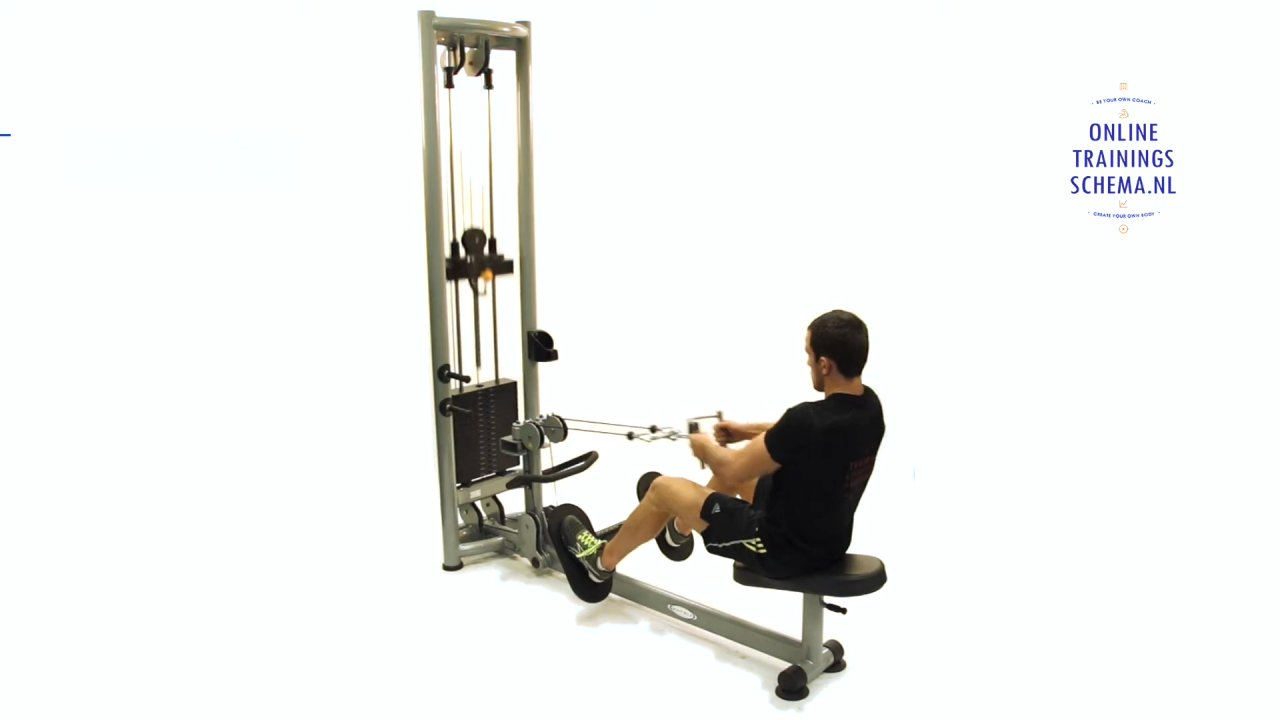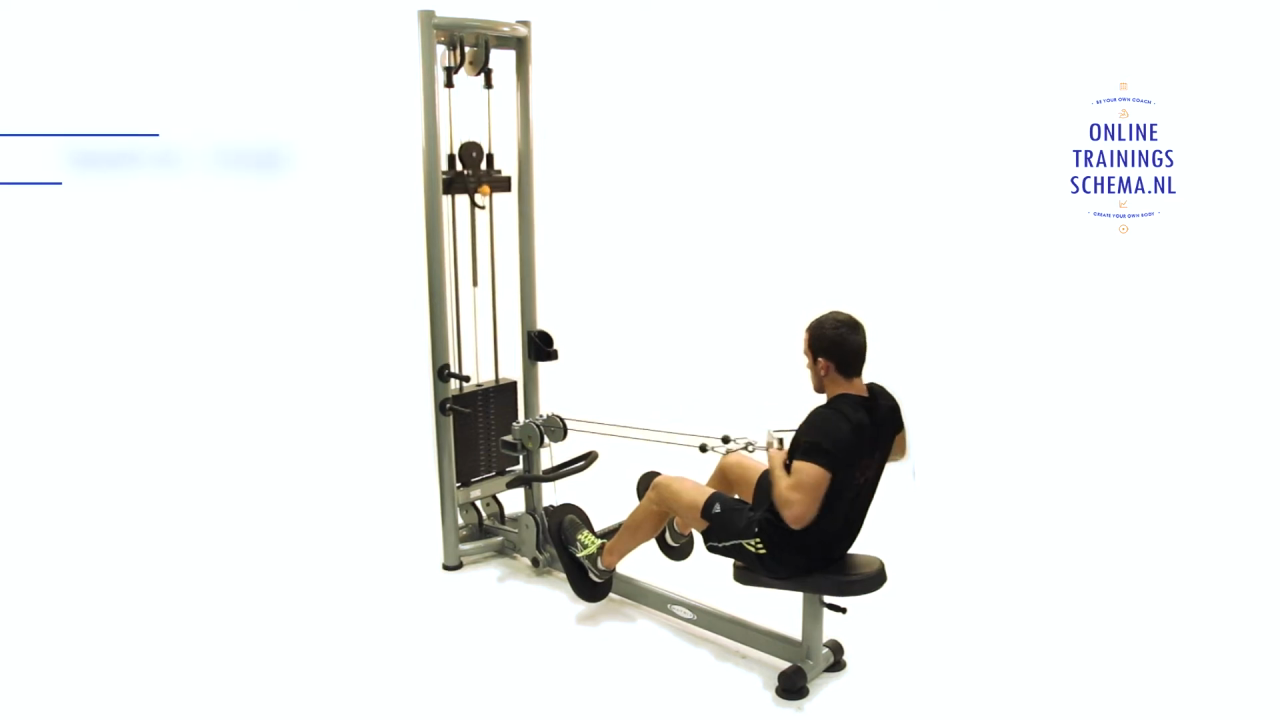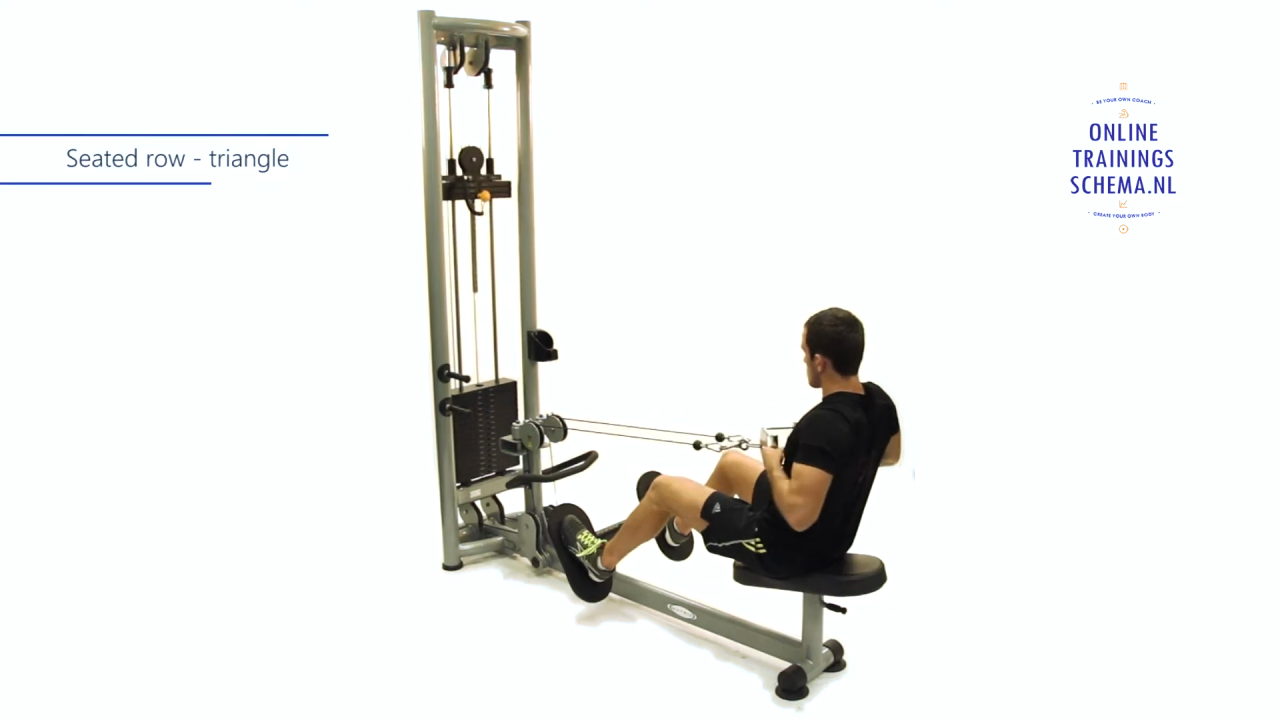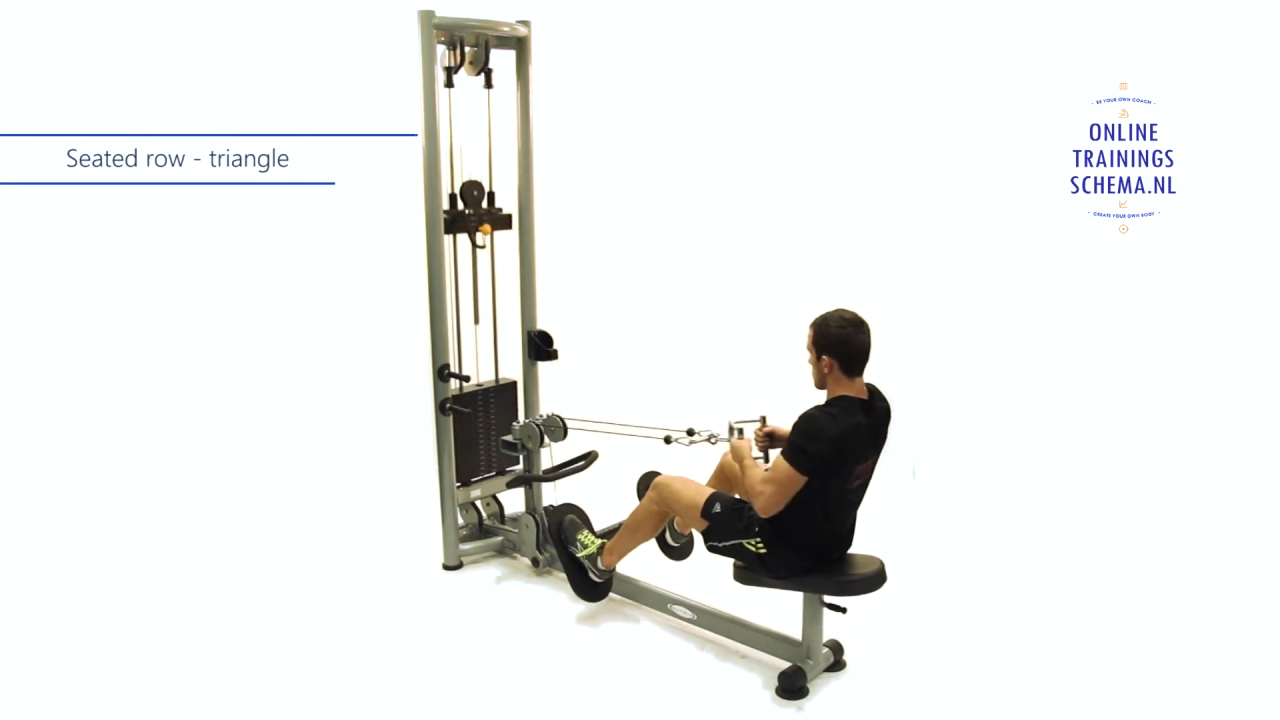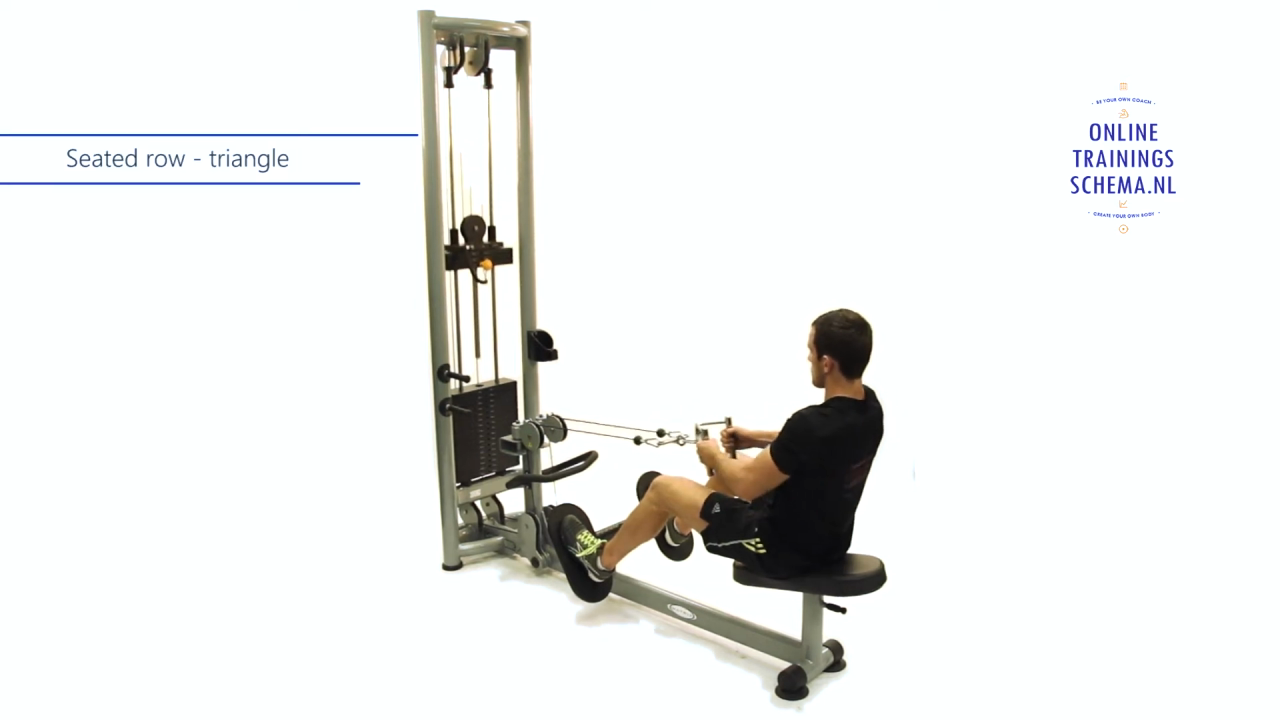
dt=0.4s
person 1, frame 1
left shoulder: (812, 420)
right shoulder: (867, 405)
left elbow: (731, 469)
left wrist: (704, 447)
right wrist: (747, 430)
left hip: (784, 549)
right hip: (828, 539)
left knee: (663, 488)
right knee: (735, 465)
left ankle: (603, 560)
right ankle: (680, 528)
person 1, frame 2
left shoulder: (828, 423)
right shoulder: (884, 404)
left elbow: (795, 512)
right elbow: (898, 450)
left wrist: (778, 466)
left hip: (785, 548)
right hip: (831, 540)
left knee: (664, 487)
right knee: (731, 462)
left ankle: (603, 560)
right ankle: (678, 528)
person 1, frame 3
left shoulder: (824, 423)
right shoulder: (879, 402)
left elbow: (799, 514)
right elbow: (891, 455)
left wrist: (774, 466)
left hip: (786, 548)
right hip: (831, 540)
left knee: (664, 487)
right knee: (731, 462)
left ankle: (604, 559)
right ankle: (678, 527)
person 1, frame 4
left shoulder: (820, 423)
right shoulder: (876, 405)
left elbow: (764, 501)
left wrist: (745, 456)
right wrist: (790, 440)
left hip: (785, 548)
right hip: (829, 539)
left knee: (663, 487)
right knee: (728, 464)
left ankle: (603, 560)
right ankle: (679, 527)
person 1, frame 5
left shoulder: (814, 423)
right shoulder: (868, 406)
left elbow: (745, 485)
left wrist: (712, 455)
right wrist: (758, 439)
left hip: (783, 548)
right hip: (827, 539)
left knee: (663, 488)
right knee: (730, 465)
left ankle: (603, 559)
right ankle: (679, 527)
